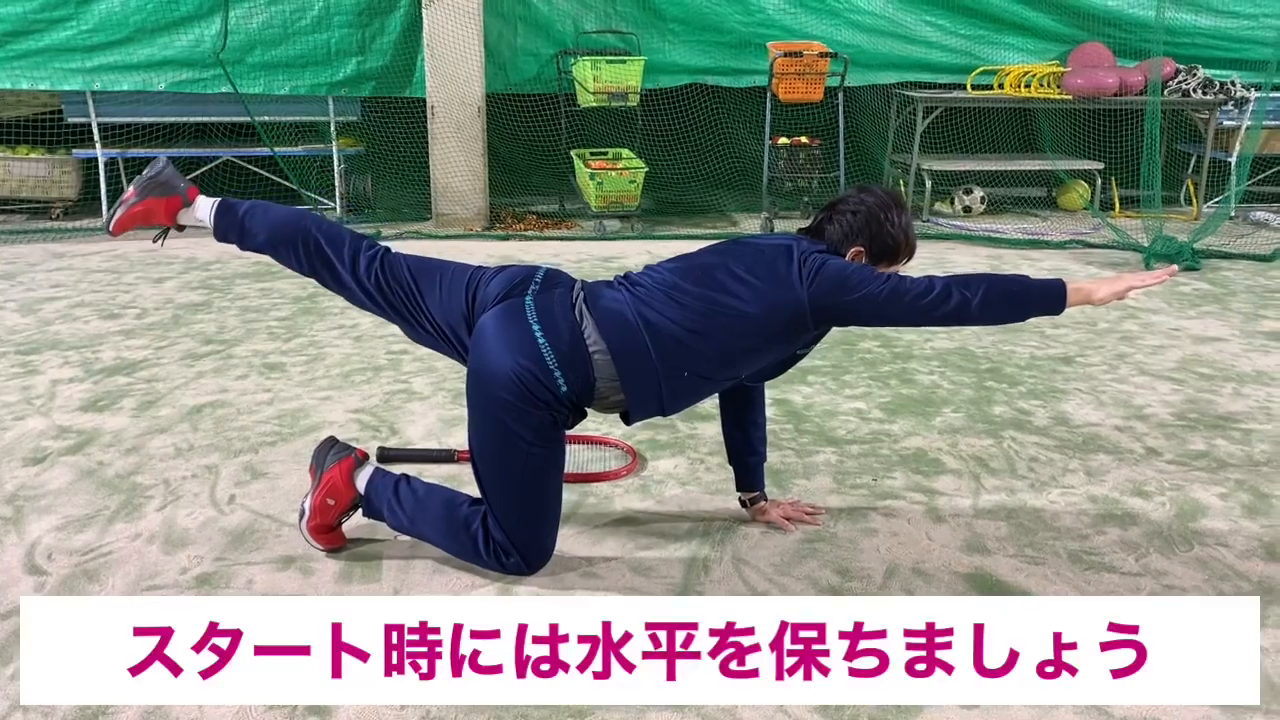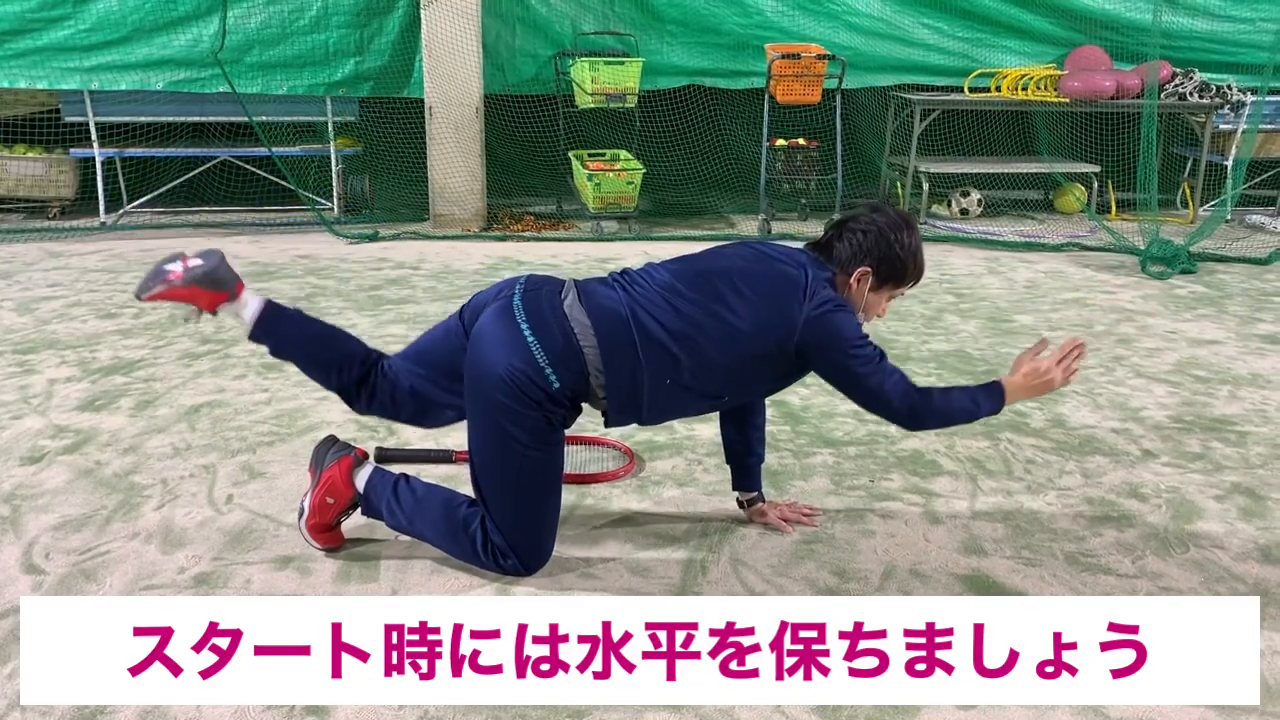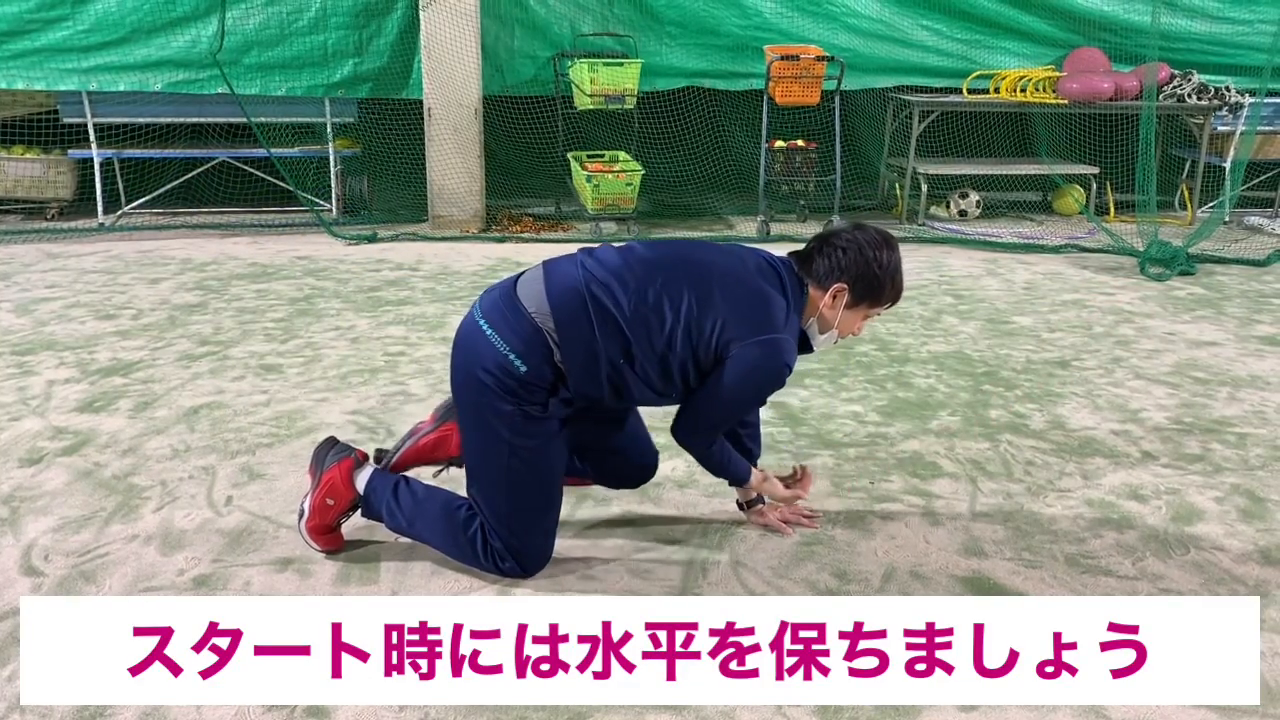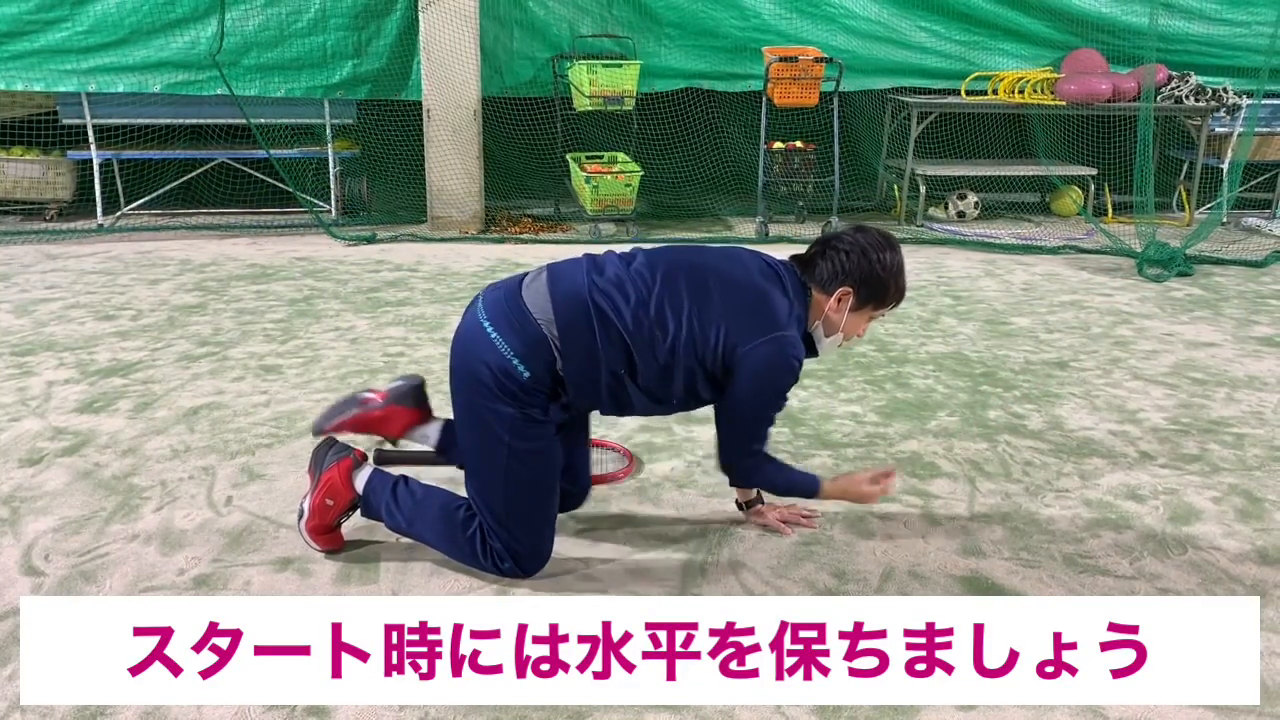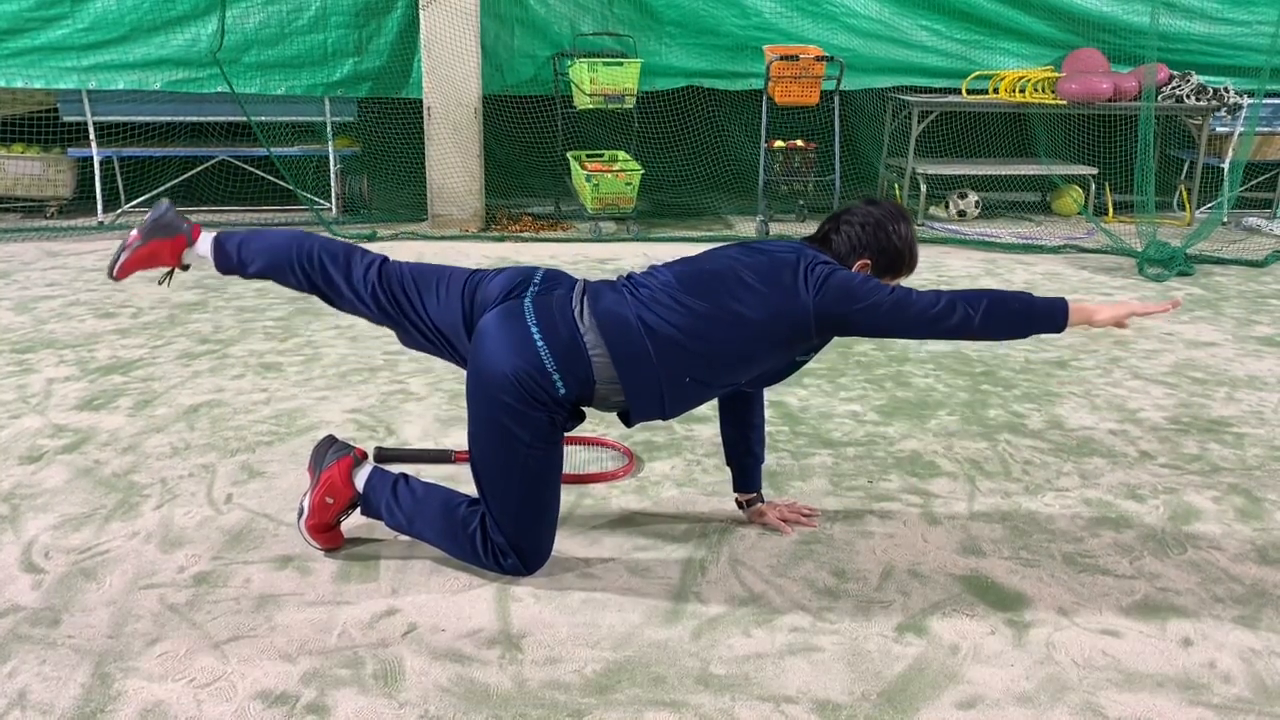
dt=1s
person 1, frame 1
left shoulder: (765, 259)
right shoulder: (817, 285)
left elbow: (741, 382)
right elbow: (950, 300)
left wrist: (756, 496)
right wrist: (1079, 291)
left hip: (520, 300)
right hip: (532, 368)
left knee: (363, 269)
right knee: (517, 549)
left ankle: (187, 204)
right ankle: (357, 481)
person 1, frame 2
left shoulder: (770, 266)
right shoulder: (820, 313)
left elbow: (739, 383)
right elbow: (907, 406)
left wrist: (752, 496)
right wrist: (1011, 389)
left hip: (521, 309)
right hip: (530, 372)
left knee: (378, 385)
right knee: (514, 550)
left ankle: (226, 293)
right ankle: (357, 480)
person 1, frame 3
left shoulder: (766, 276)
right shoulder: (770, 346)
left elbow: (730, 397)
right elbow: (695, 431)
left wrist: (751, 498)
right wrist: (758, 483)
left hip: (516, 324)
right hip: (511, 361)
left knee: (634, 467)
right knee: (517, 556)
left ankle: (465, 437)
right ankle: (356, 482)
person 1, frame 4
left shoulder: (766, 280)
right shoulder: (777, 343)
left elbow: (741, 401)
right elbow: (740, 454)
left wrist: (753, 500)
right wrist: (828, 489)
left hip: (514, 316)
right hip: (514, 359)
left knee: (567, 491)
right knee: (516, 554)
left ankle: (416, 422)
right ankle: (356, 483)
person 1, frame 5
left shoulder: (772, 265)
right shoulder: (823, 292)
left elbow: (740, 384)
right elbow: (951, 314)
left wrist: (750, 498)
right wrist: (1079, 312)
left hip: (528, 303)
right hip: (532, 373)
left knee: (371, 282)
right knee: (515, 549)
left ankle: (190, 242)
right ankle: (359, 480)
